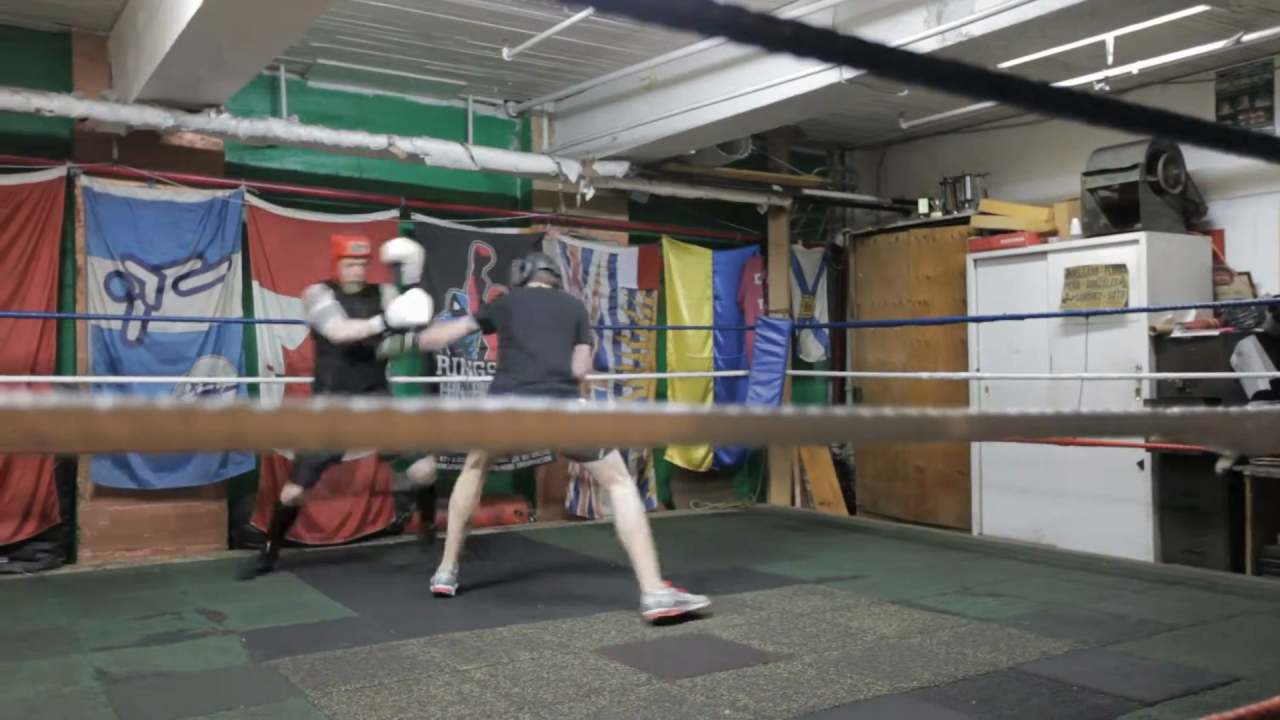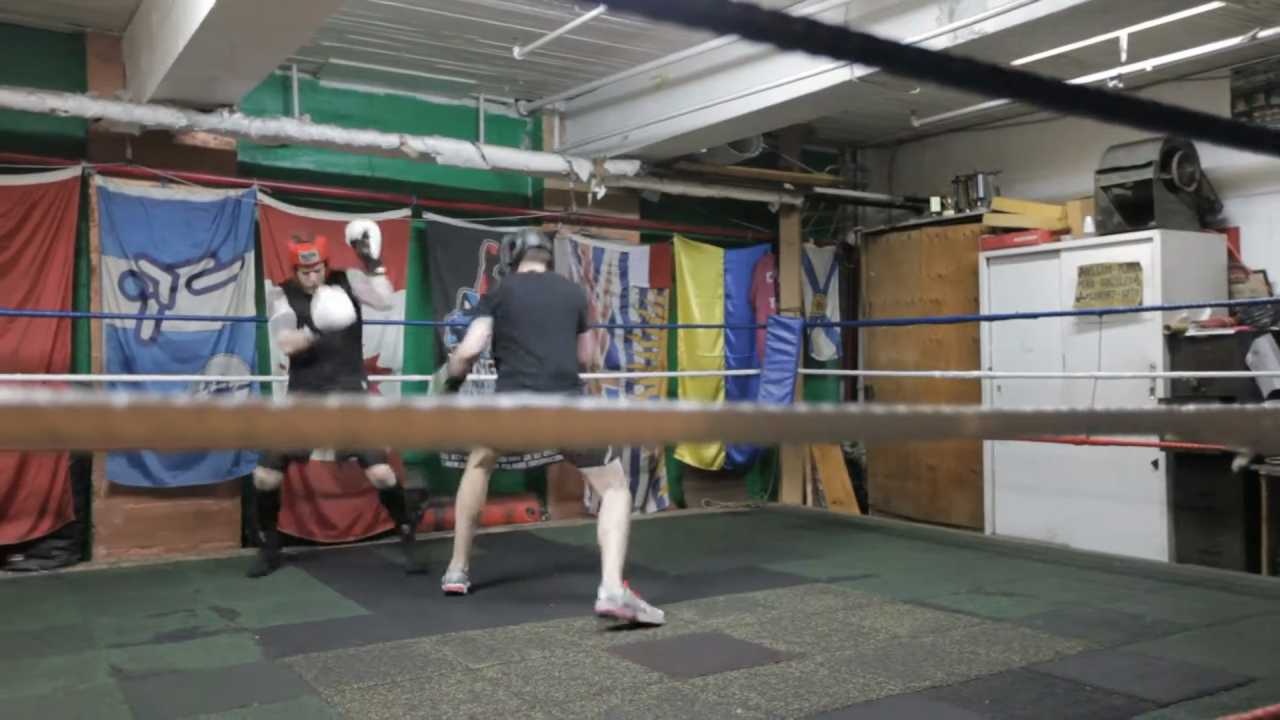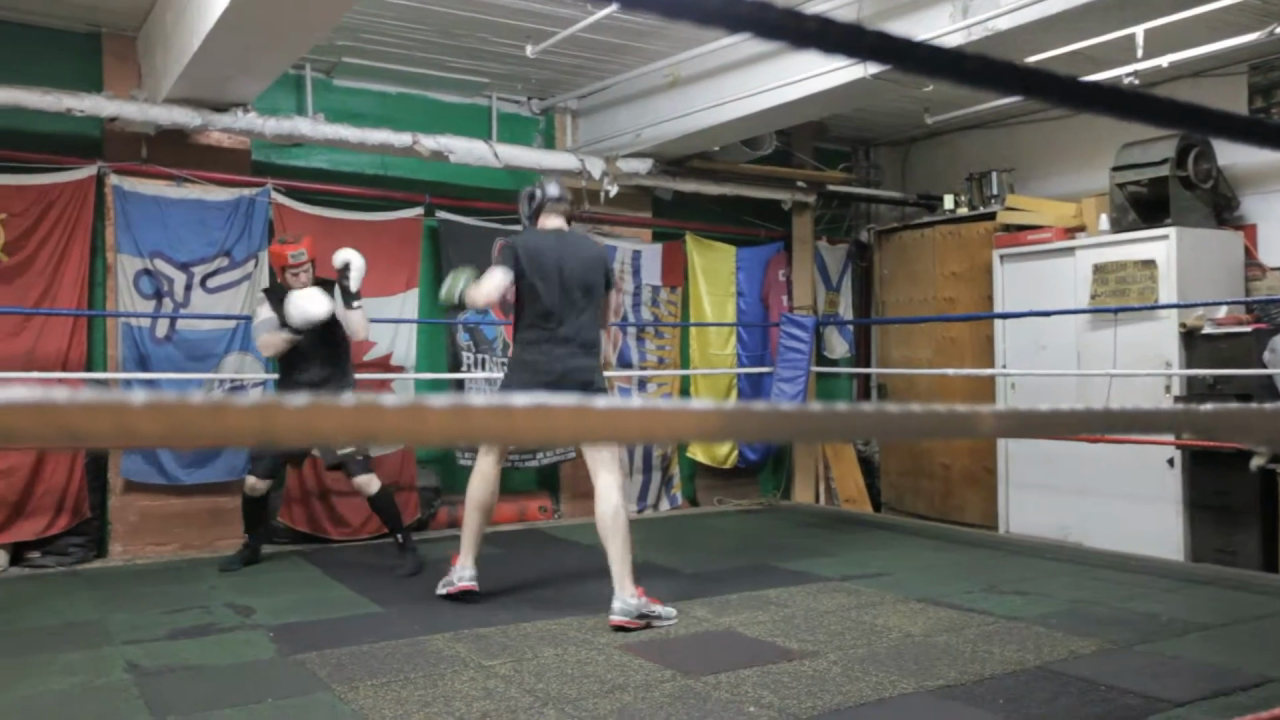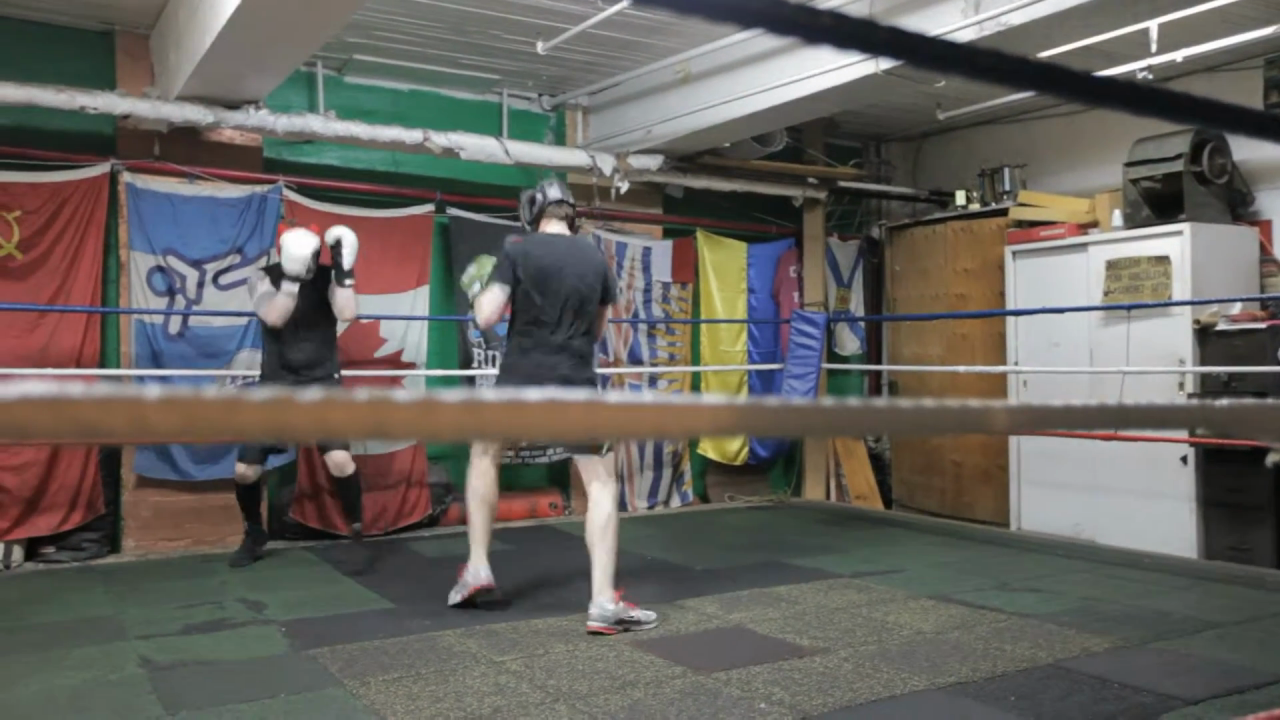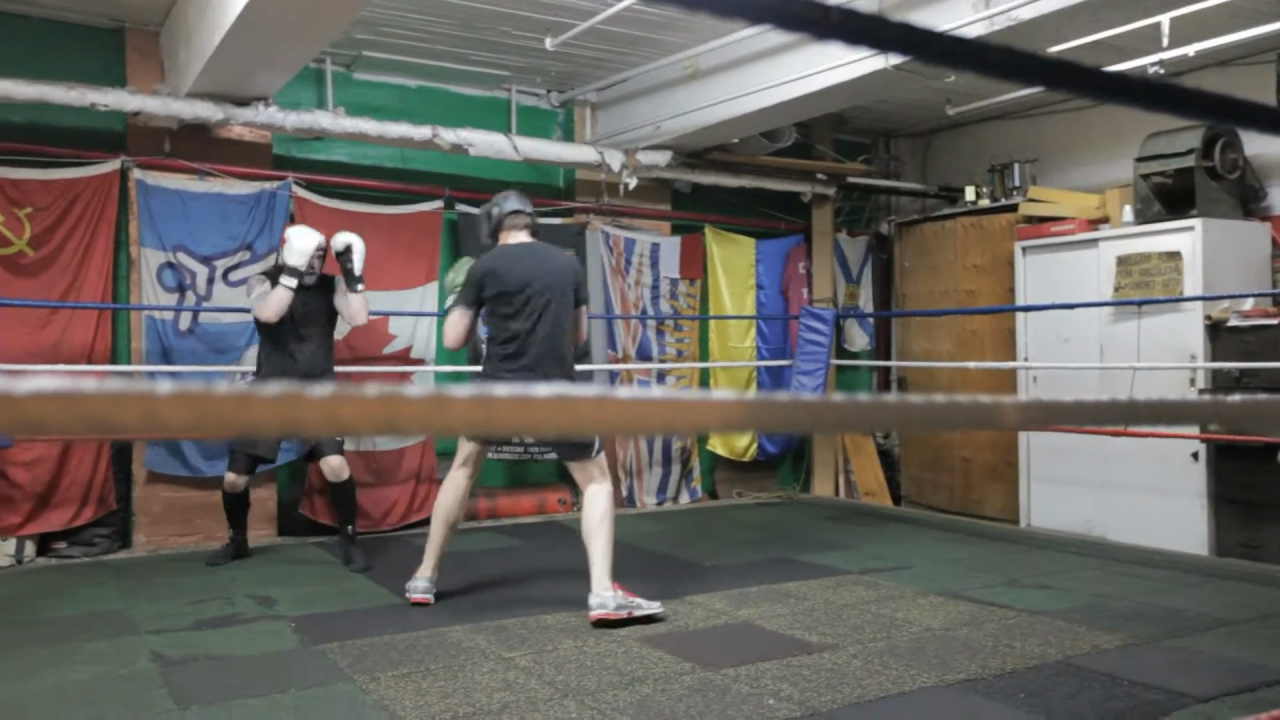
dt=0.2s
person 1, frame 1
left shoulder: (504, 303)
right shoulder: (574, 308)
left elbow: (446, 334)
left hip: (506, 401)
right hip: (558, 402)
left knee: (474, 467)
right knee: (621, 484)
left ankle: (446, 572)
right ankle: (655, 592)
person 1, frame 2
left shoulder: (500, 292)
right shoulder: (574, 292)
left elbow: (469, 349)
right elbow: (586, 356)
left wrist: (454, 374)
left knee: (479, 465)
right knee: (615, 490)
left ankle: (457, 570)
right ankle: (614, 590)
person 1, frame 3
left shoulder: (520, 246)
right shoulder: (596, 251)
left elbow: (486, 297)
left wrist: (460, 290)
left hip: (527, 372)
right hip: (581, 373)
left knee: (489, 457)
right knee: (607, 476)
left ankle: (464, 568)
right ankle: (626, 597)
person 1, frame 4
left shoulder: (516, 251)
right shoulder: (596, 258)
left elbow: (486, 317)
left wrist: (480, 291)
left hip: (519, 377)
right hip: (575, 382)
left knee: (483, 457)
right knee: (601, 486)
left ankle: (477, 567)
right ankle: (605, 602)
person 1, frame 5
left shoulder: (484, 267)
right shoulder: (567, 262)
left elbow: (453, 339)
left wrist: (456, 296)
left hip: (501, 388)
right hip: (558, 389)
left knee: (463, 466)
right knee: (597, 483)
left ankle: (425, 577)
right ankle: (604, 593)
person 2, frame 1
left shoulder: (380, 293)
right shoulder: (319, 294)
left elbow: (413, 323)
right elbow: (339, 332)
left wrist: (411, 284)
right wrist: (385, 321)
left hip: (377, 398)
left knee: (423, 467)
right knee: (295, 488)
left ankle: (430, 541)
right ankle: (269, 553)
person 2, frame 2
left shoulder: (347, 282)
right shoulder: (284, 295)
left elbow: (385, 302)
right elbow: (285, 343)
left wrist: (373, 260)
right wrist: (315, 327)
left hip: (349, 391)
right hip: (304, 395)
left knee: (379, 469)
right knee: (265, 475)
left ankle: (408, 540)
right ankle: (269, 549)
person 2, frame 3
left shoulder: (333, 291)
right shoulder: (269, 300)
left elbow: (360, 334)
right elbow: (266, 348)
left wrist: (351, 293)
right wrist: (294, 327)
left hip: (336, 398)
left knee: (363, 477)
right knee: (255, 481)
left ankle: (405, 545)
right ankle: (252, 546)
person 2, frame 4
left shoulder: (327, 275)
right shoulder: (264, 280)
left elbow: (347, 314)
right elbow: (273, 316)
left wrist: (344, 269)
right wrist: (292, 277)
left hip: (321, 382)
right hip: (276, 384)
left knee: (338, 458)
right knee: (245, 469)
left ankle: (357, 536)
right ankle: (254, 536)
person 2, frame 5
left shoulder: (332, 286)
right shoulder: (263, 283)
left elbow: (359, 319)
right elbow: (268, 314)
left wrist: (353, 274)
right wrist: (292, 271)
left knee: (334, 464)
right knee: (234, 478)
left ankle: (349, 541)
right ankle: (237, 542)
